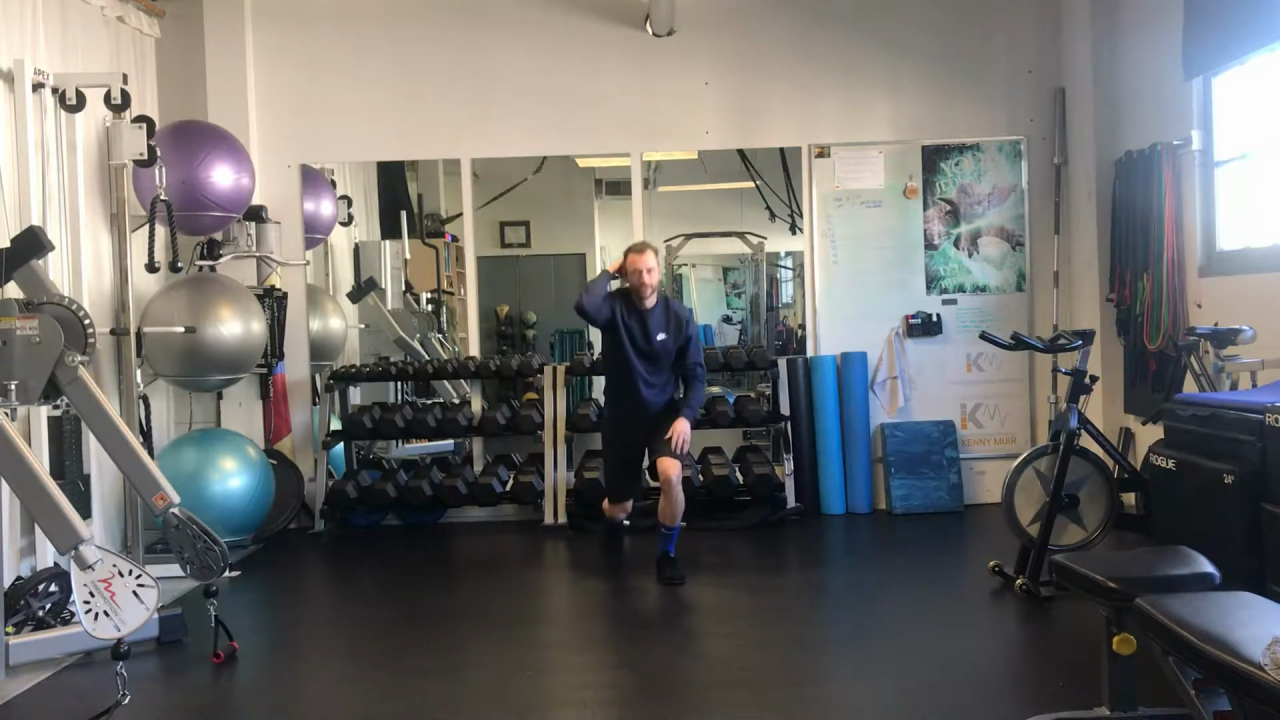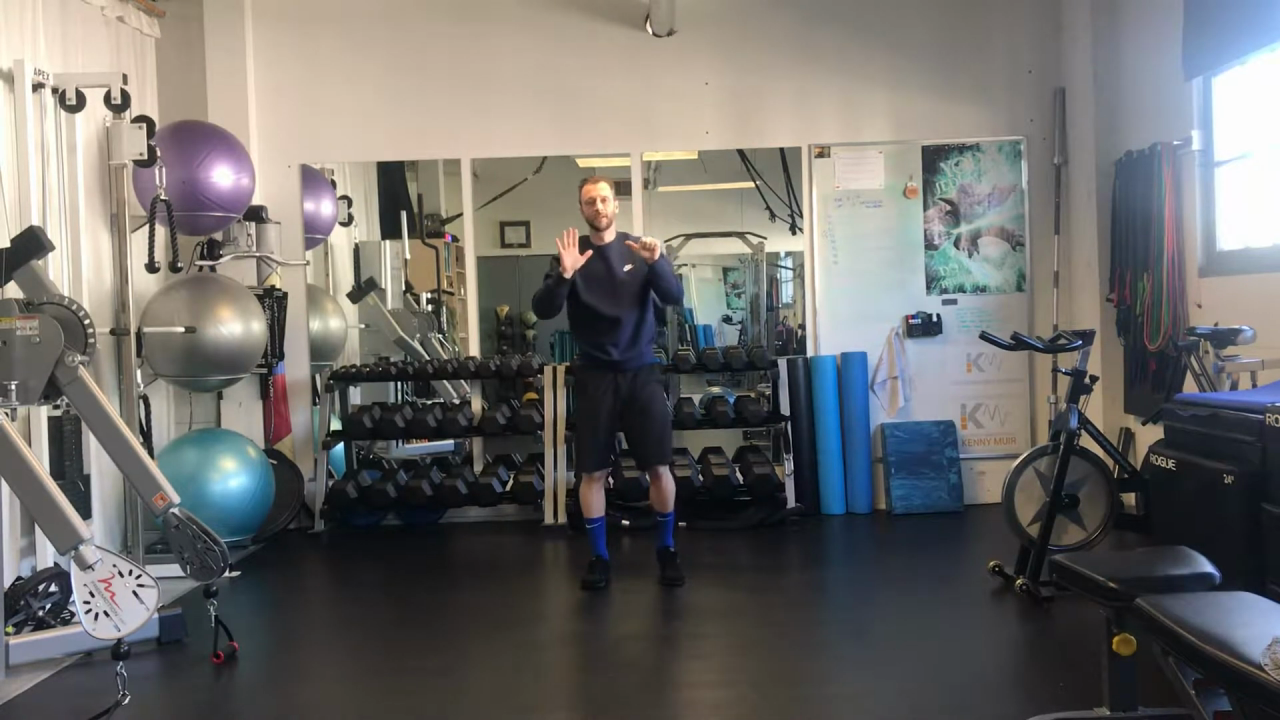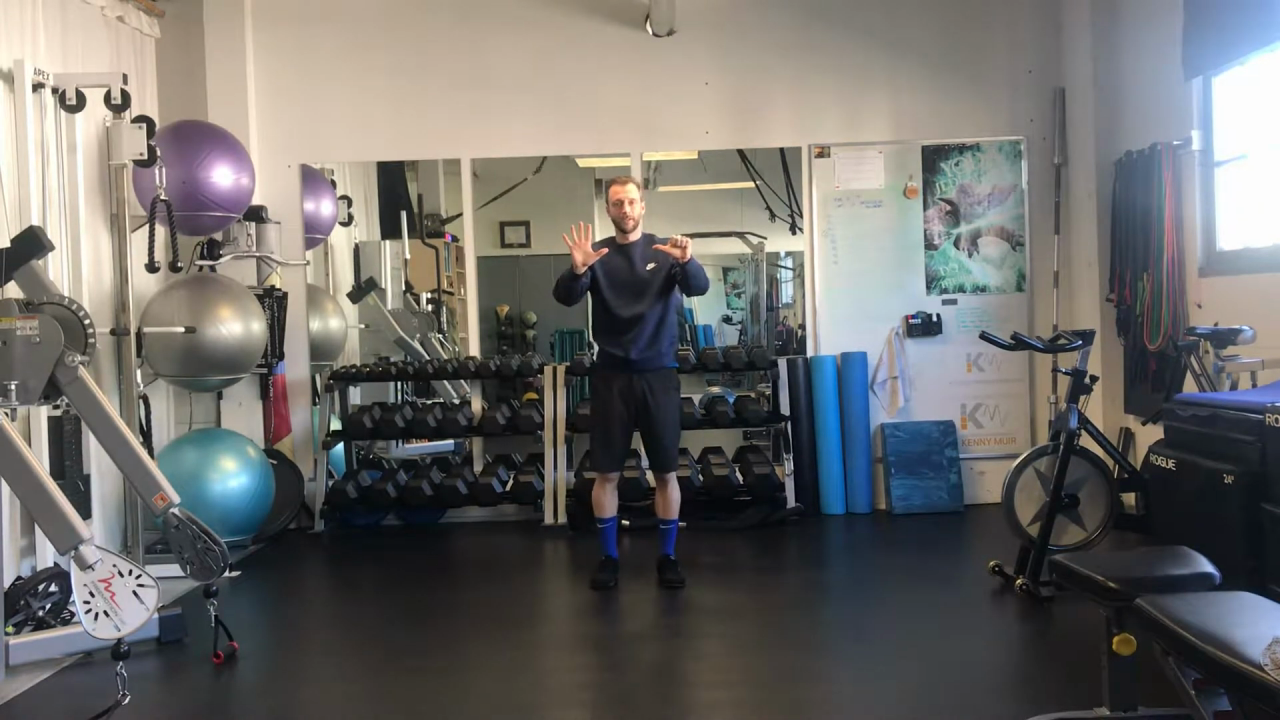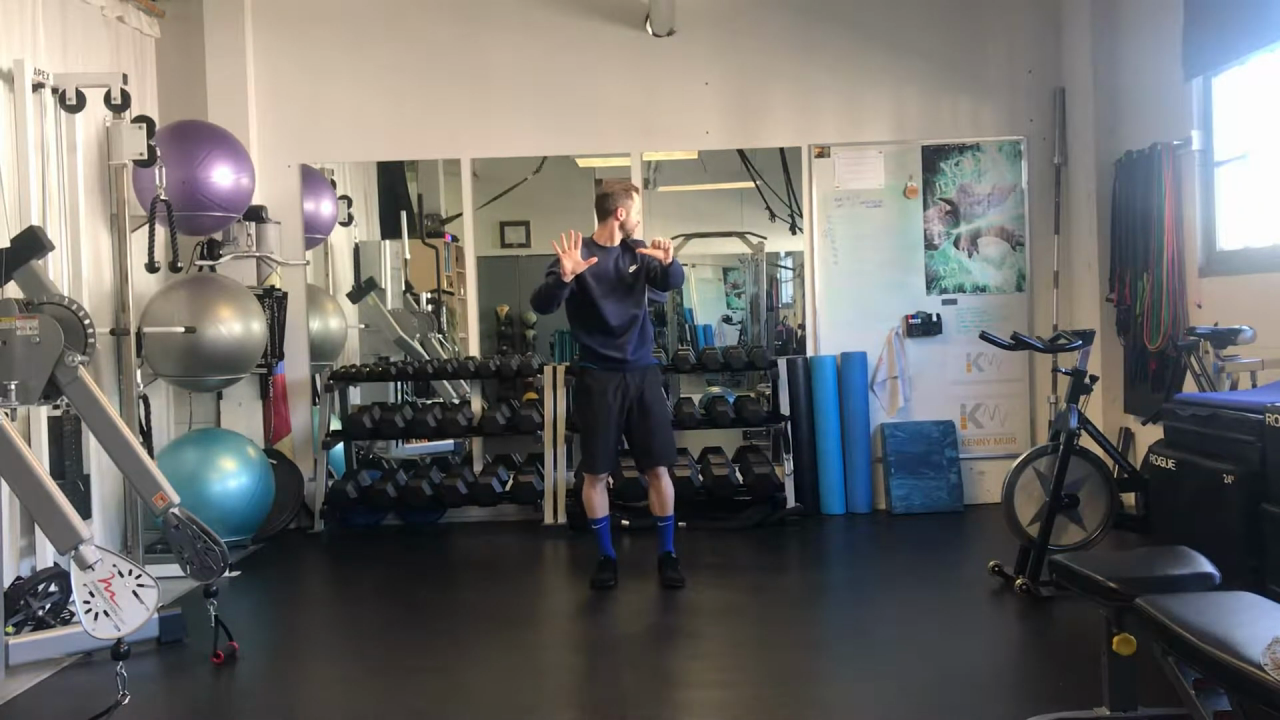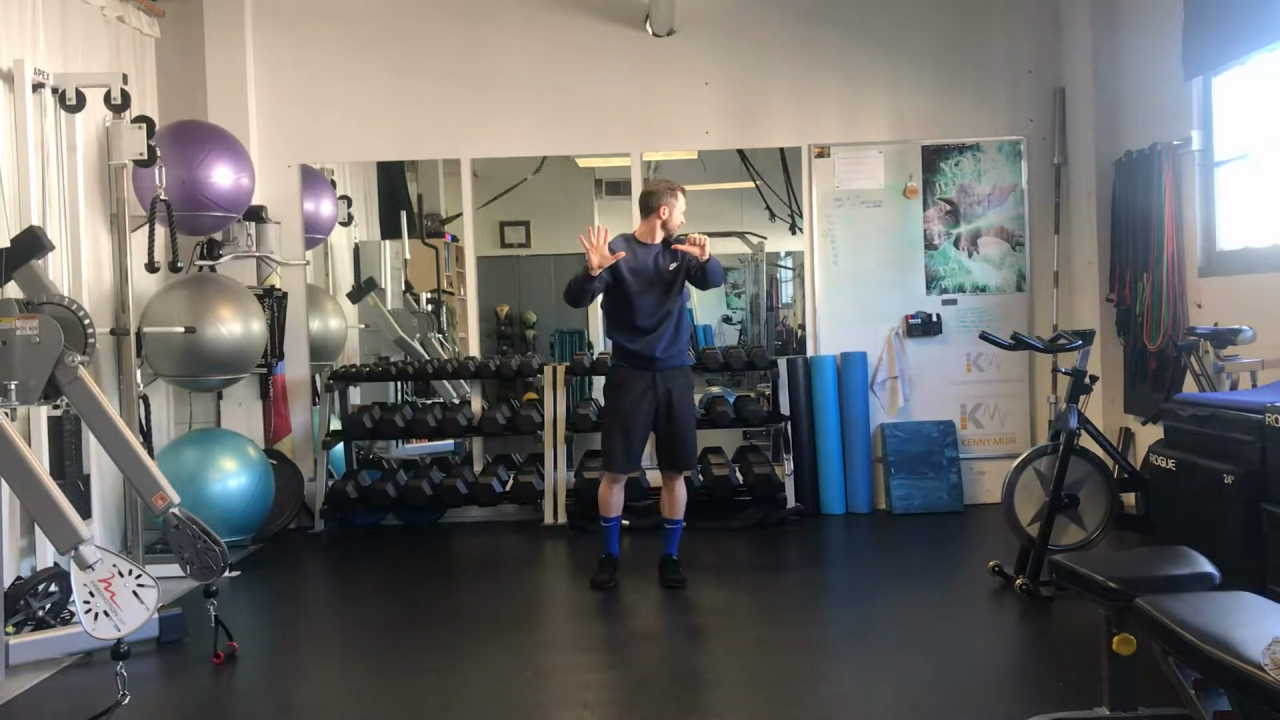
dt=1s
person 1, frame 1
left shoulder: (678, 315)
right shoulder: (613, 306)
left elbow: (695, 374)
right elbow: (585, 306)
left wrist: (685, 416)
right wrist: (608, 274)
left hip: (663, 413)
right hip: (621, 416)
left knee: (670, 476)
right knee: (619, 509)
left ankle: (667, 555)
right ankle: (612, 513)
person 1, frame 2
left shoulder: (640, 248)
right shoulder: (573, 253)
left elbow: (674, 297)
right elbow: (543, 310)
left wrist: (656, 264)
right wrist: (564, 275)
left hip: (642, 371)
right hip: (595, 376)
left knee: (658, 467)
right knee: (592, 472)
left ankle: (667, 549)
right ankle: (599, 557)
person 1, frame 3
left shoulder: (664, 250)
right shoulder: (598, 254)
left elbow: (699, 287)
right elbow: (565, 297)
left wrist: (686, 261)
right wrist: (577, 268)
left hip: (658, 374)
right hip: (611, 376)
left knee: (666, 473)
right knee: (606, 473)
left ankle: (668, 556)
right ankle: (608, 557)
person 1, frame 4
left shoulder: (637, 252)
right shoulder: (577, 254)
left elbow: (671, 284)
right elbow: (541, 305)
left wrist: (668, 261)
right wrist: (564, 277)
left hip: (643, 372)
right hip: (598, 377)
left knee: (658, 468)
right knee: (596, 473)
left ankle: (667, 554)
right ankle: (606, 557)
person 1, frame 5
left shoulder: (679, 251)
right shoulder: (616, 250)
left elbow: (713, 280)
right elbow: (575, 299)
left wrist: (705, 258)
right wrist: (592, 271)
left hip: (674, 373)
right hip: (629, 374)
left knee: (675, 472)
right knee: (616, 471)
left ankle: (670, 556)
right ankle: (609, 556)
